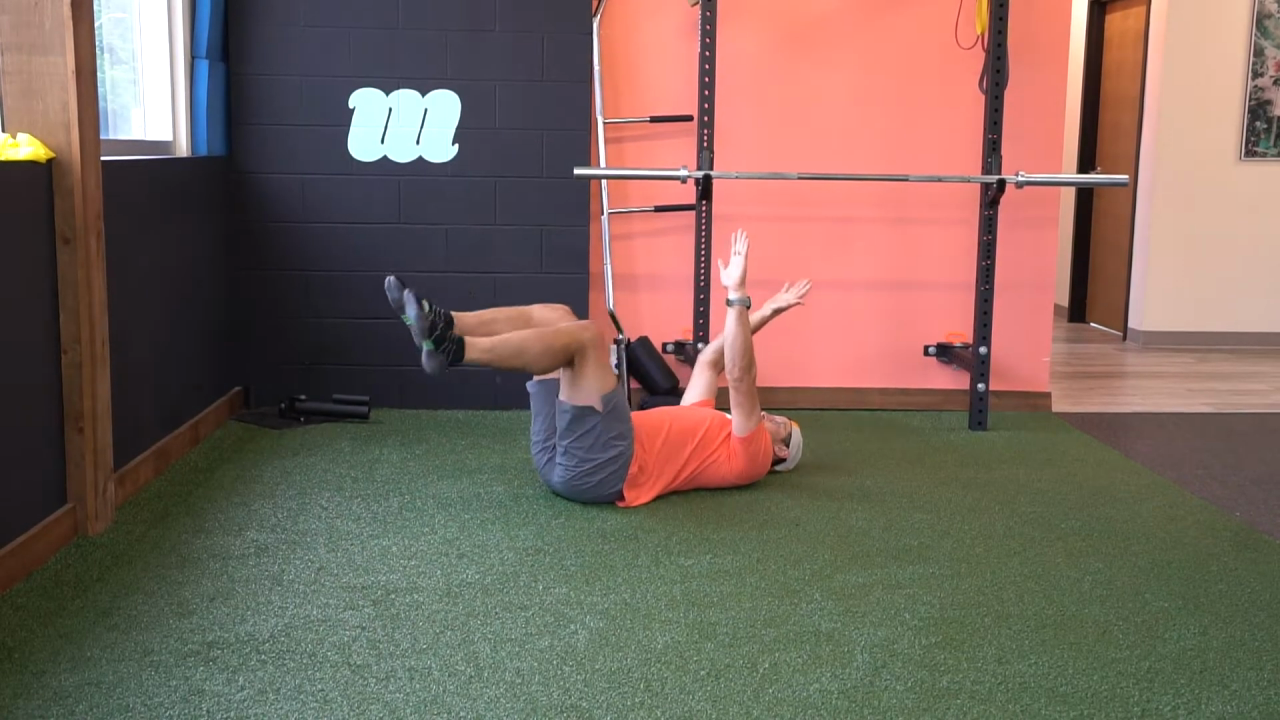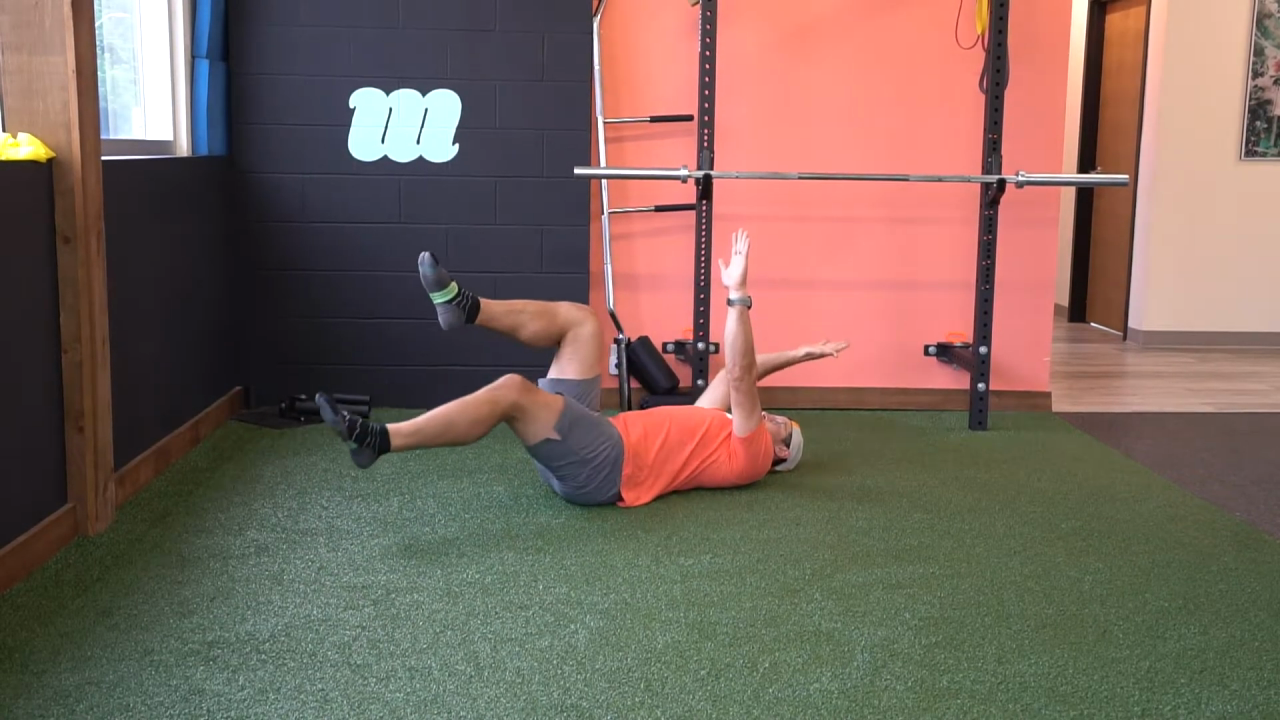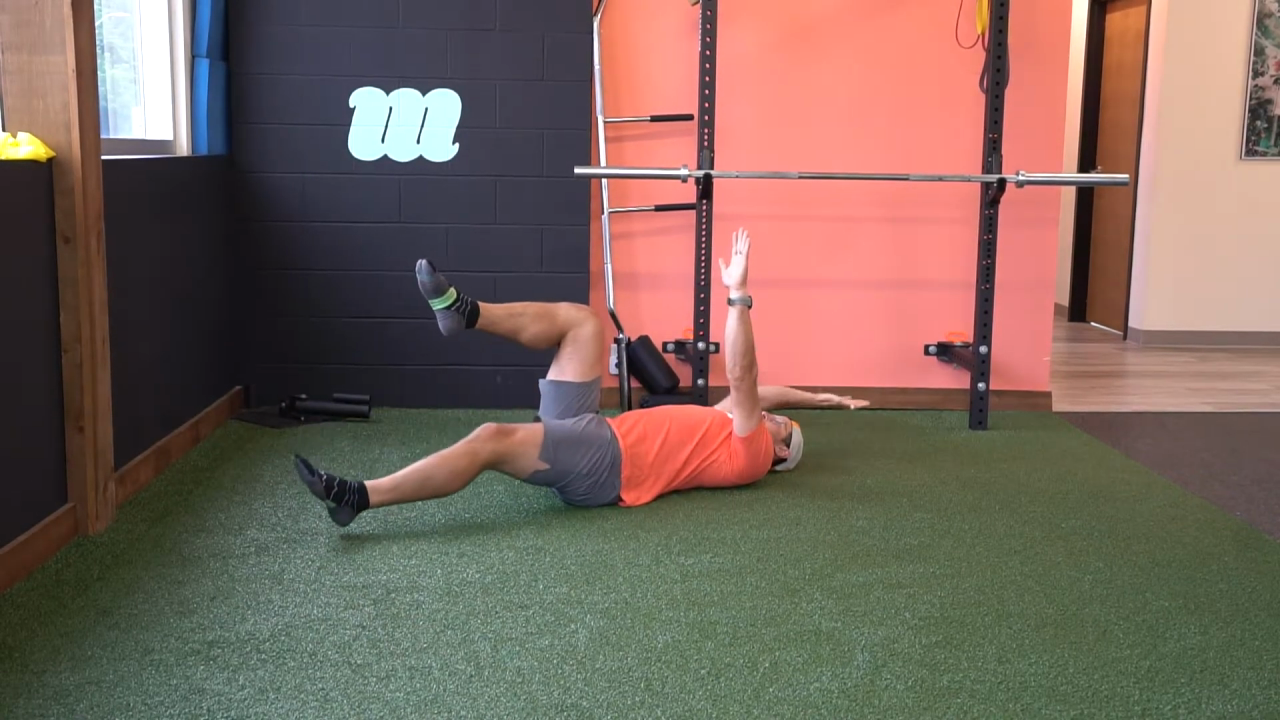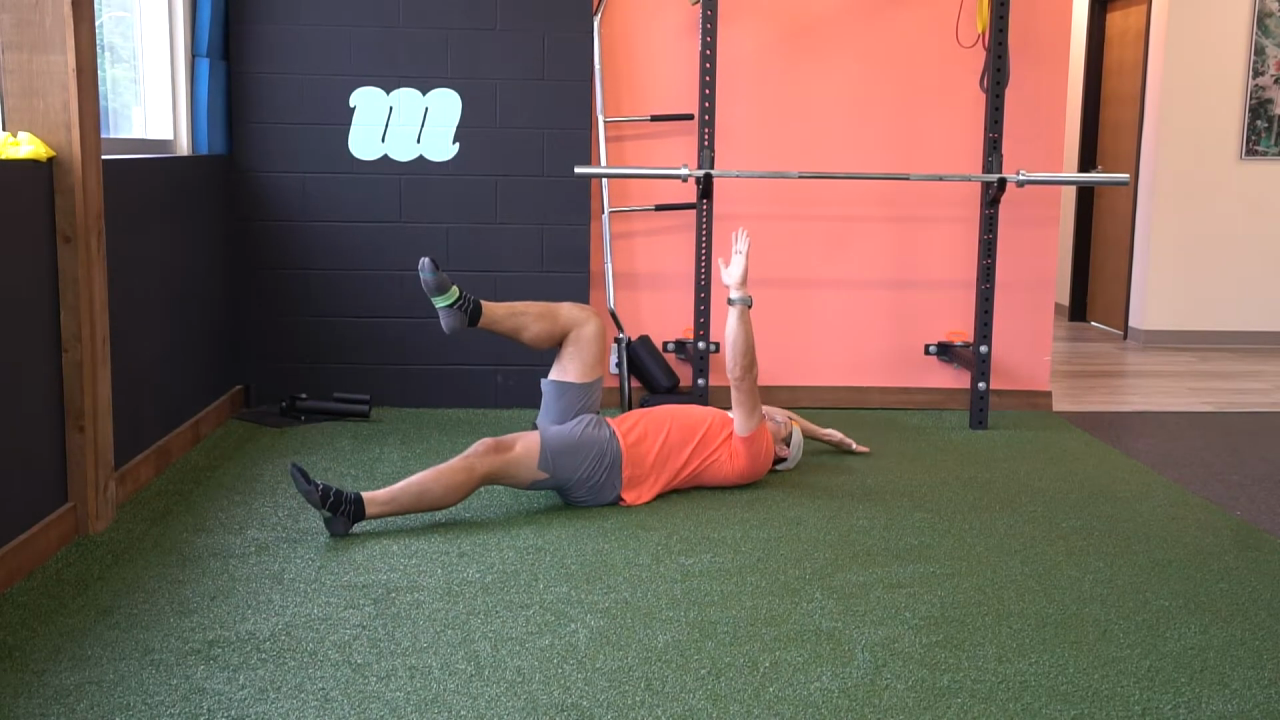
dt=0.5s
person 1, frame 1
left shoulder: (749, 455)
right shoulder: (706, 425)
left elbow: (740, 379)
right elbow: (710, 360)
left wrist: (738, 297)
right wrist: (766, 312)
left hip: (601, 467)
right hip: (562, 453)
left knee: (583, 336)
right knee: (555, 317)
left ankle: (452, 350)
right ankle: (437, 324)
person 1, frame 2
left shoulder: (751, 454)
right shoulder: (716, 429)
left elbow: (741, 378)
right elbow: (734, 372)
left wrist: (738, 295)
right wrist: (798, 353)
left hip: (601, 467)
right hip: (585, 443)
left knee: (512, 390)
right knee: (581, 320)
left ankle: (378, 439)
right ankle: (465, 308)
person 1, frame 3
left shoulder: (750, 454)
right shoulder: (727, 426)
left elbow: (743, 379)
right elbow: (755, 393)
left wrist: (738, 295)
right wrist: (820, 397)
left hip: (602, 465)
right hip: (586, 432)
left knee: (490, 439)
right knee: (581, 319)
left ankle: (356, 497)
right ankle: (464, 311)
person 1, frame 4
left shoulder: (749, 453)
right shoulder: (733, 430)
left elbow: (743, 379)
right elbow: (765, 405)
left wrist: (738, 295)
right wrist: (826, 431)
left hip: (601, 463)
right hip: (586, 430)
left knee: (487, 455)
right knee: (583, 319)
left ankle: (355, 508)
right ankle: (468, 310)
